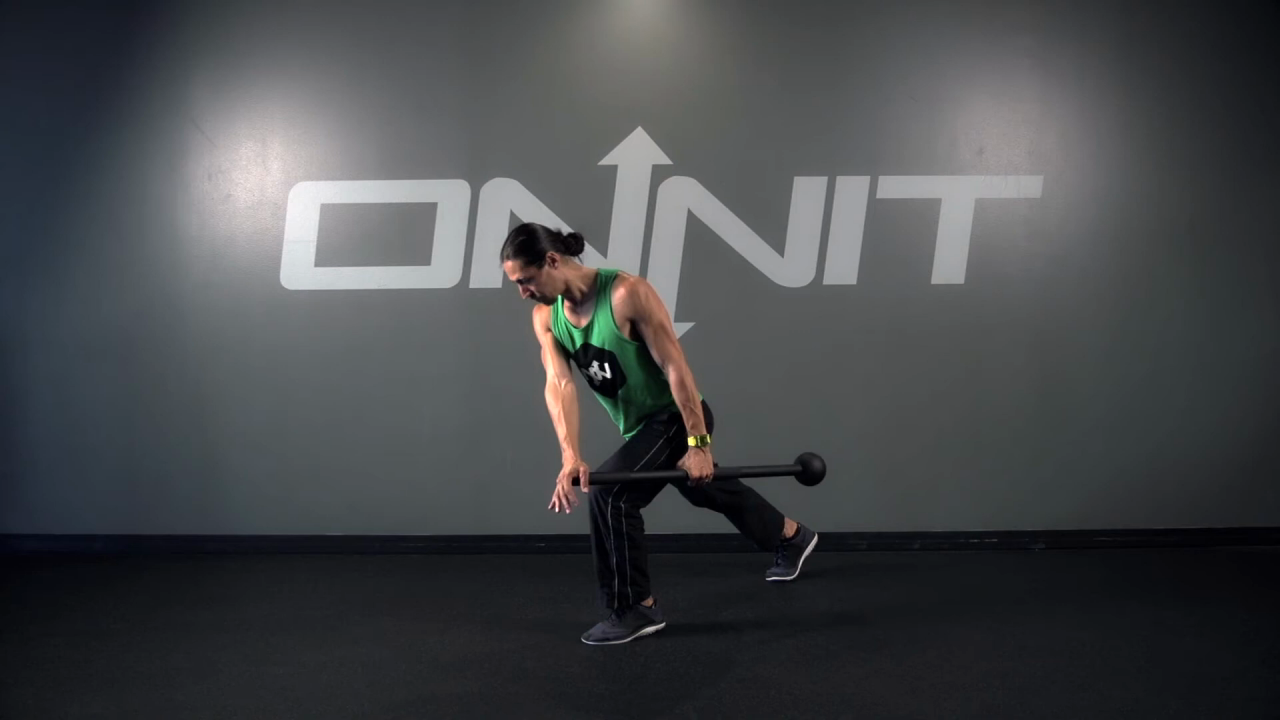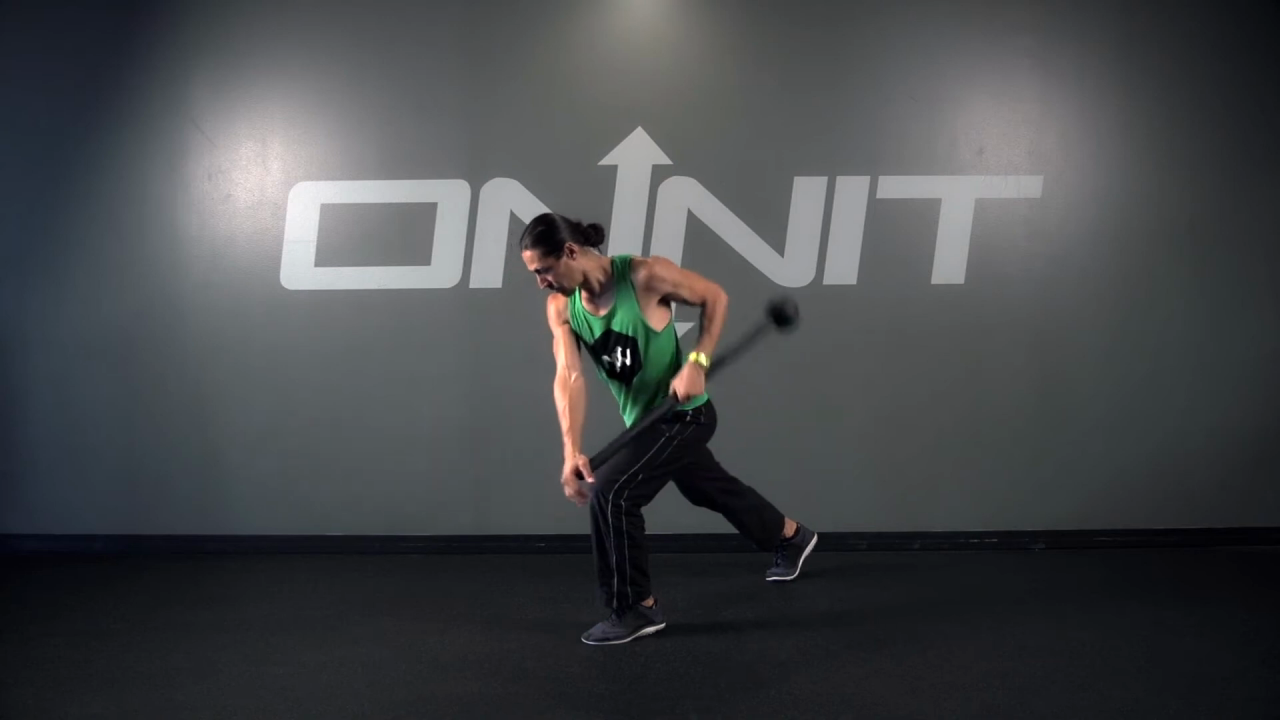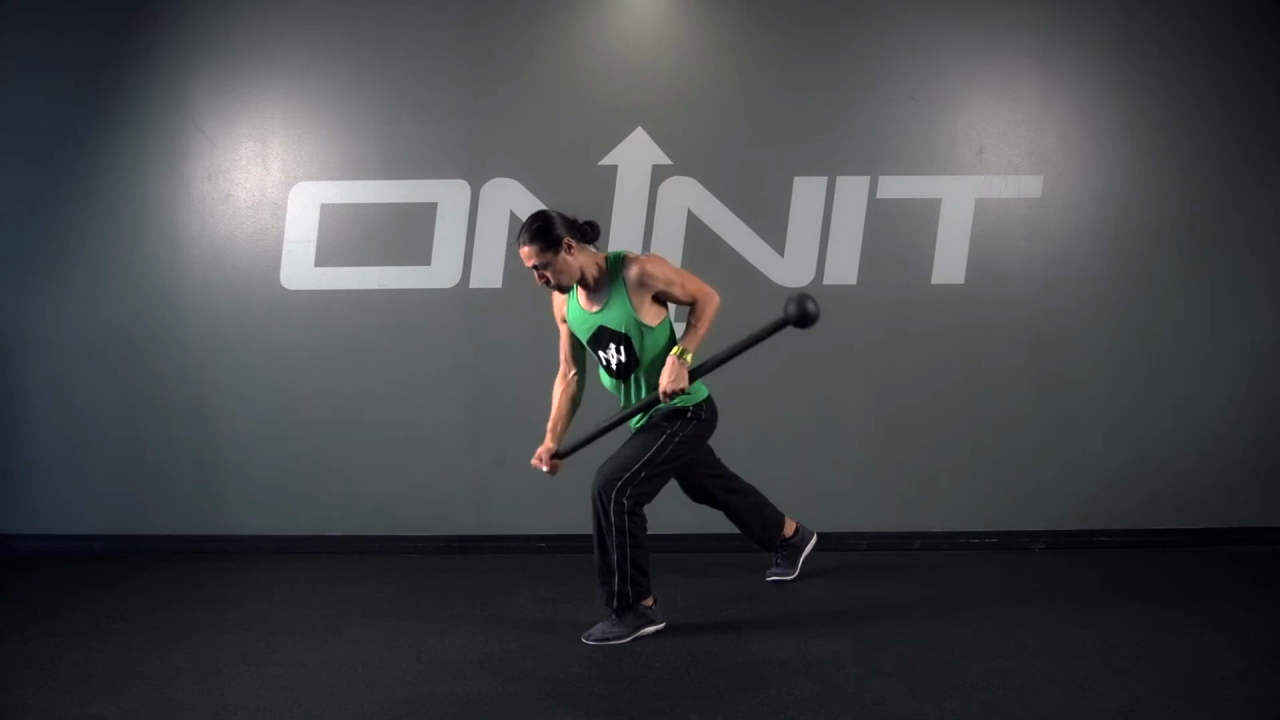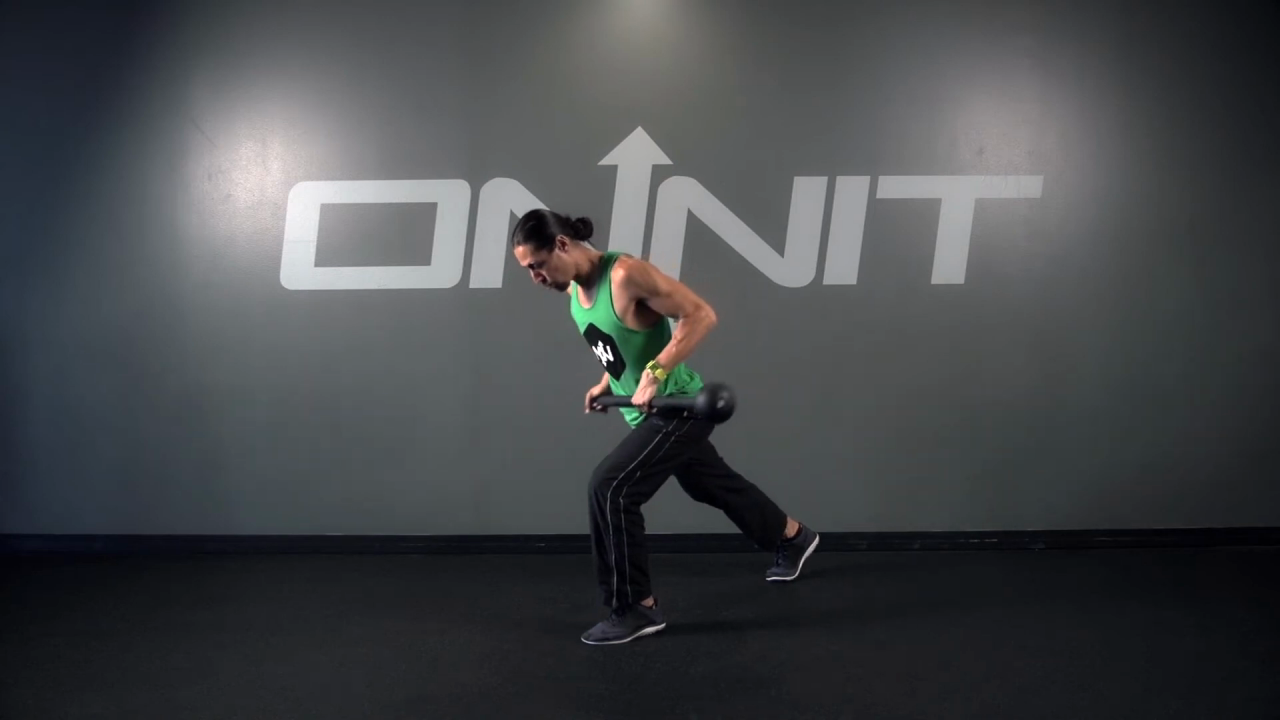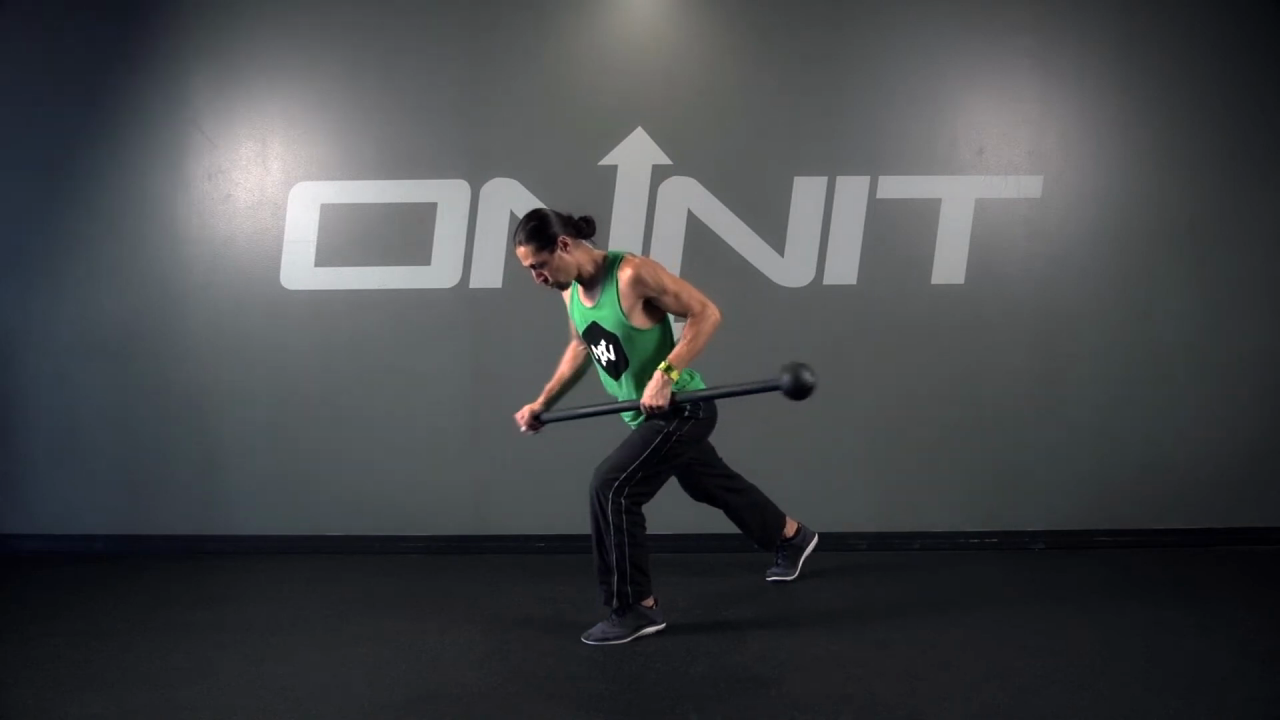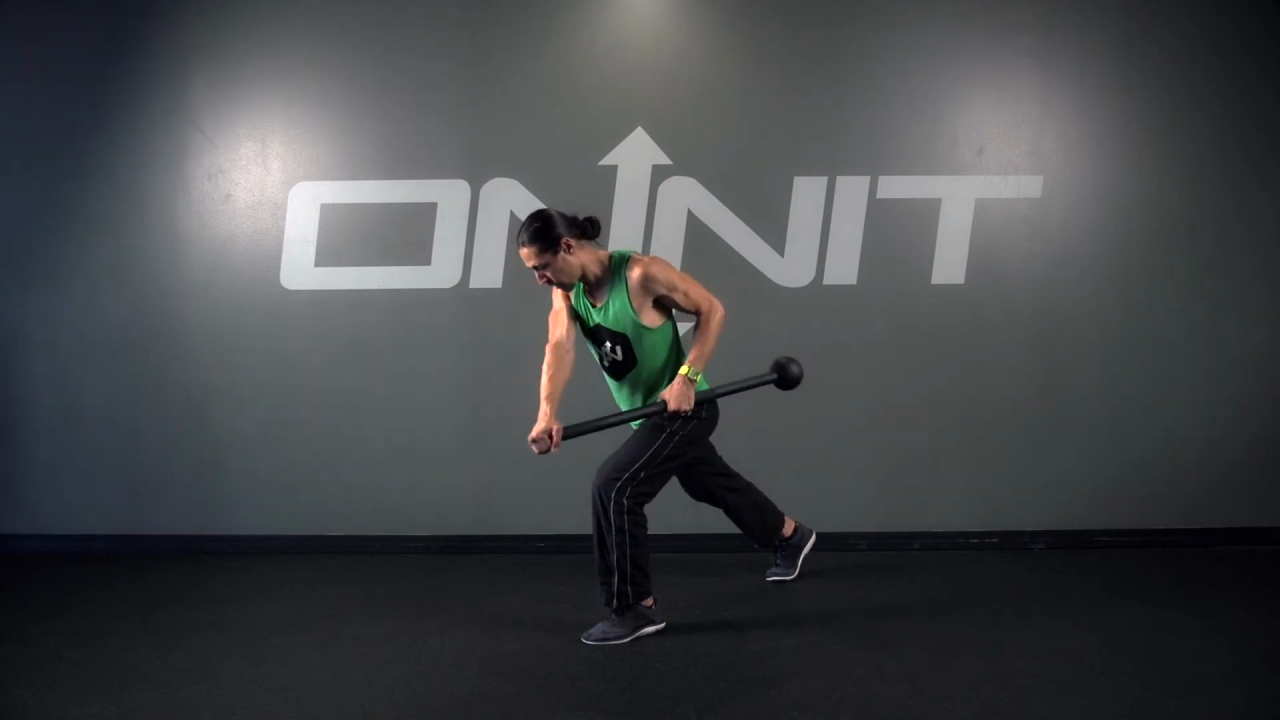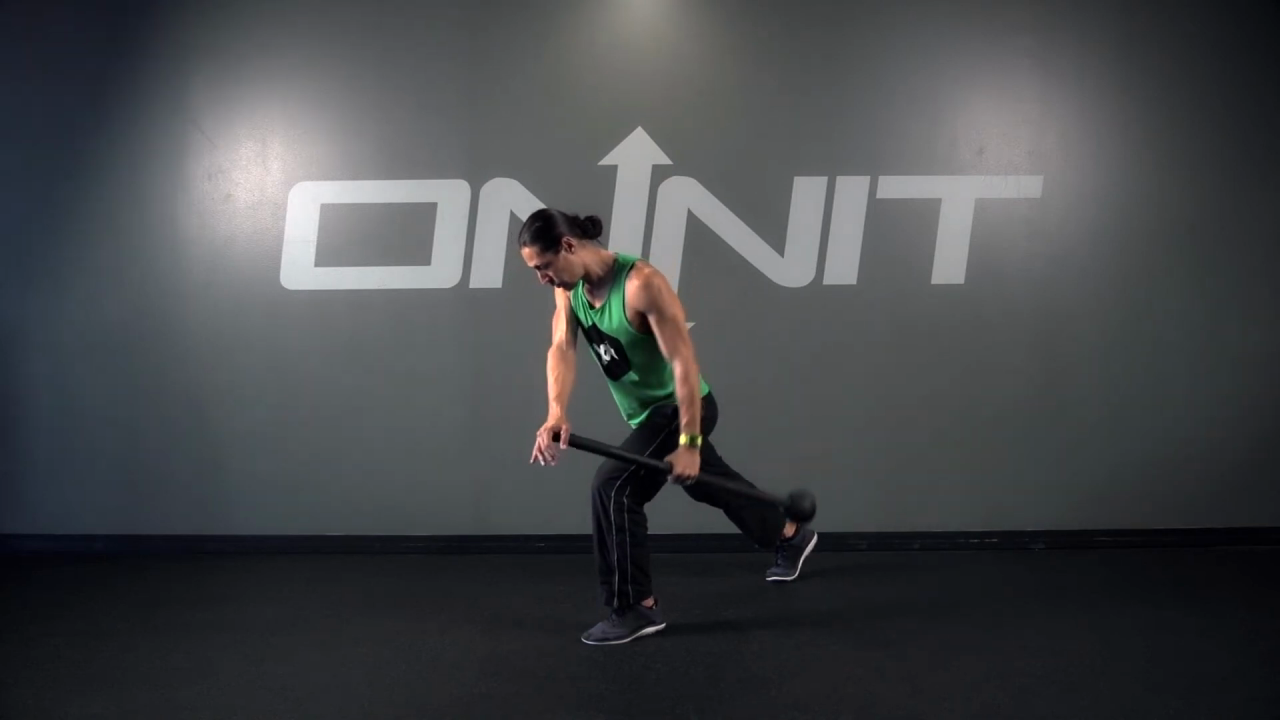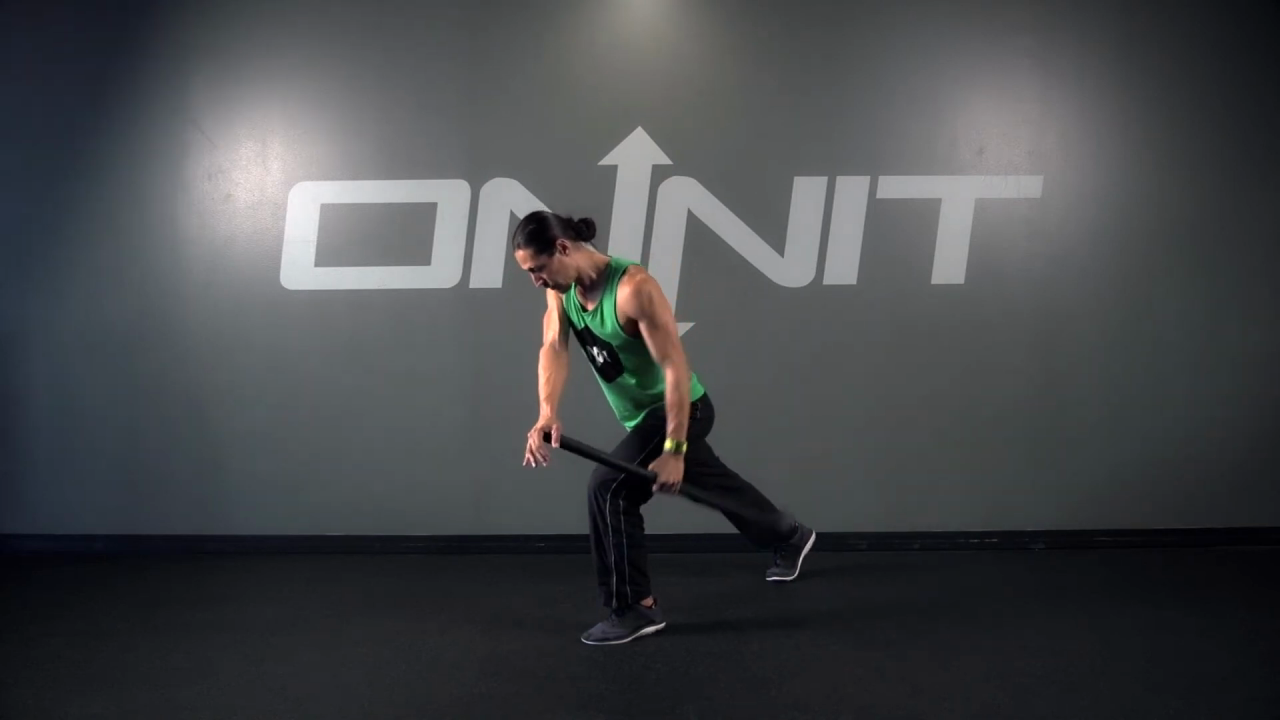
dt=0.7s
person 1, frame 1
left shoulder: (627, 293)
right shoulder: (545, 317)
left elbow: (675, 367)
right elbow: (559, 385)
left wrist: (698, 443)
right wrist: (571, 456)
left hip: (677, 416)
right hip: (642, 425)
left knee: (610, 492)
right knee: (710, 489)
left ankle: (636, 609)
right ankle: (792, 536)
person 1, frame 2
left shoulder: (645, 275)
right shoulder: (560, 308)
left elbow: (715, 297)
right elbow: (569, 376)
left wrist: (696, 361)
right wrist: (571, 450)
left hip: (683, 411)
right hip: (644, 420)
left knee: (612, 490)
right knee: (711, 489)
left ankle: (636, 608)
right ankle: (791, 537)
person 1, frame 3
left shoulder: (638, 272)
right shoulder: (563, 301)
left elbow: (707, 297)
right elbow: (571, 373)
left wrist: (679, 358)
right wrist: (553, 438)
left hip: (684, 409)
right hip: (648, 417)
left knee: (613, 488)
right knee: (712, 487)
left ankle: (636, 608)
right ankle: (792, 537)
person 1, frame 4
left shoulder: (626, 274)
right shoulder: (574, 288)
left elbow: (700, 315)
left wrist: (654, 374)
right wrist: (605, 384)
left hip: (679, 409)
right hip: (652, 414)
left knee: (610, 488)
right knee: (713, 485)
left ankle: (637, 609)
right ankle: (793, 538)
person 1, frame 5
left shoulder: (632, 274)
right shoulder: (571, 290)
left elbow: (706, 313)
right elbow: (580, 348)
left wrist: (665, 374)
right wrist: (544, 400)
left hip: (682, 408)
right hip: (654, 415)
left knee: (611, 487)
right knee: (711, 485)
left ankle: (636, 609)
right ankle: (792, 538)
person 1, frame 6
left shoulder: (641, 273)
right shoulder: (566, 290)
left elbow: (712, 309)
right elbow: (560, 347)
left wrist: (686, 377)
right wrist: (547, 413)
left hip: (684, 408)
right hip: (649, 413)
left knee: (614, 487)
right knee: (711, 485)
left ankle: (636, 608)
right ankle: (791, 535)
person 1, frame 7
left shoulder: (641, 282)
right shoulder: (569, 287)
left elbow: (682, 362)
right elbow: (563, 349)
left wrist: (688, 443)
right wrist: (557, 412)
left hip: (681, 407)
right hip: (648, 412)
left knee: (613, 486)
right knee: (711, 485)
left ankle: (636, 608)
right ankle: (791, 535)
person 1, frame 8
left shoulder: (633, 287)
right shoulder: (561, 288)
left elbow: (676, 367)
right elbow: (553, 350)
left wrist: (674, 450)
right wrist: (547, 413)
left hip: (676, 410)
right hip: (643, 414)
left knee: (609, 488)
right knee: (711, 485)
left ankle: (636, 608)
right ankle: (790, 536)
